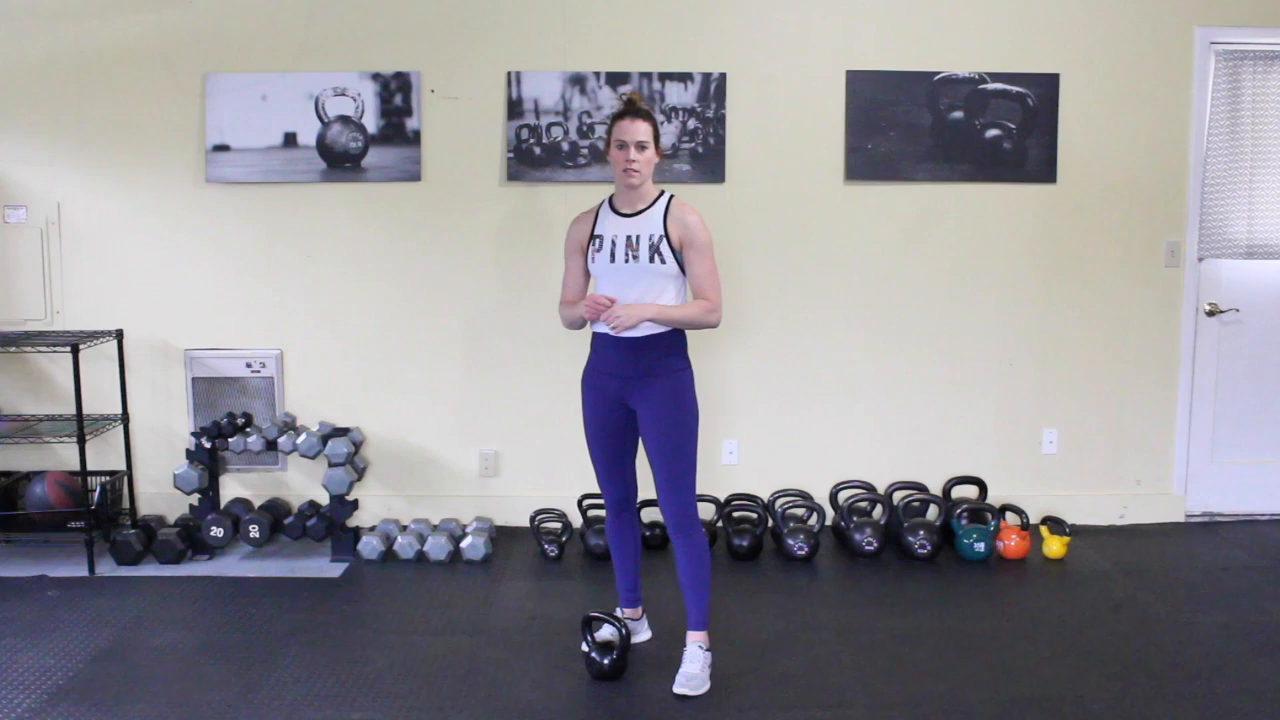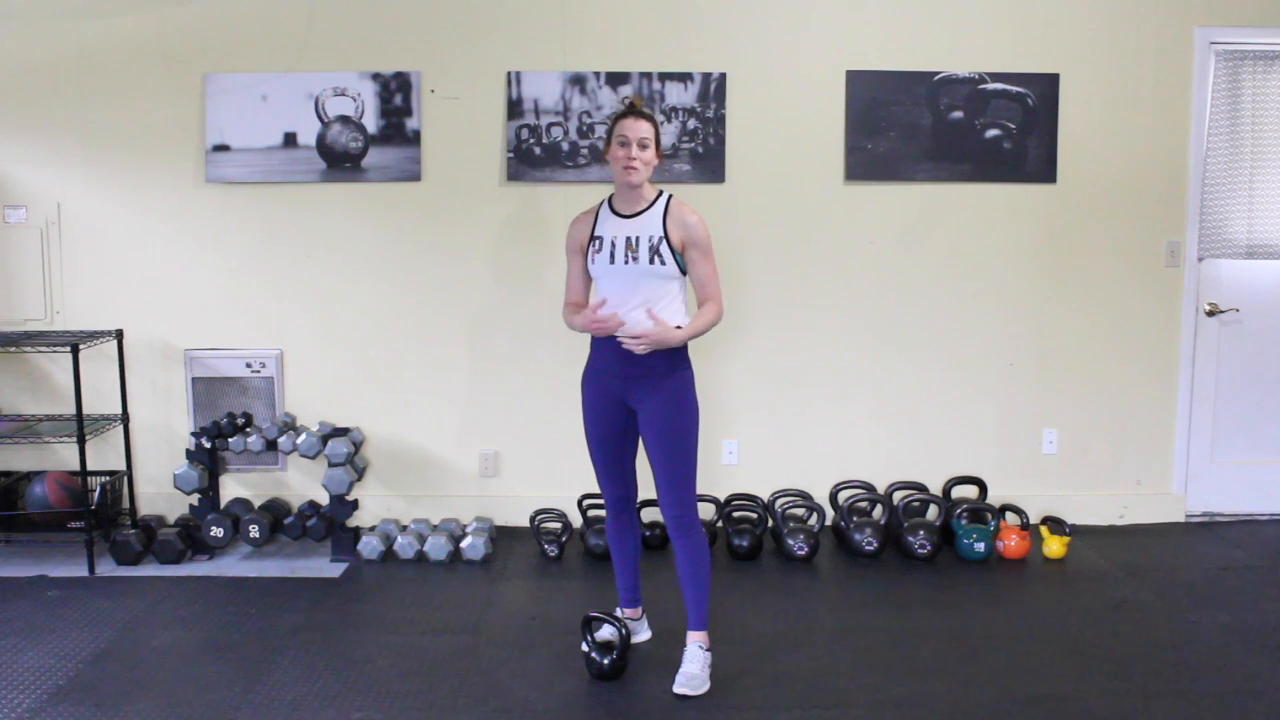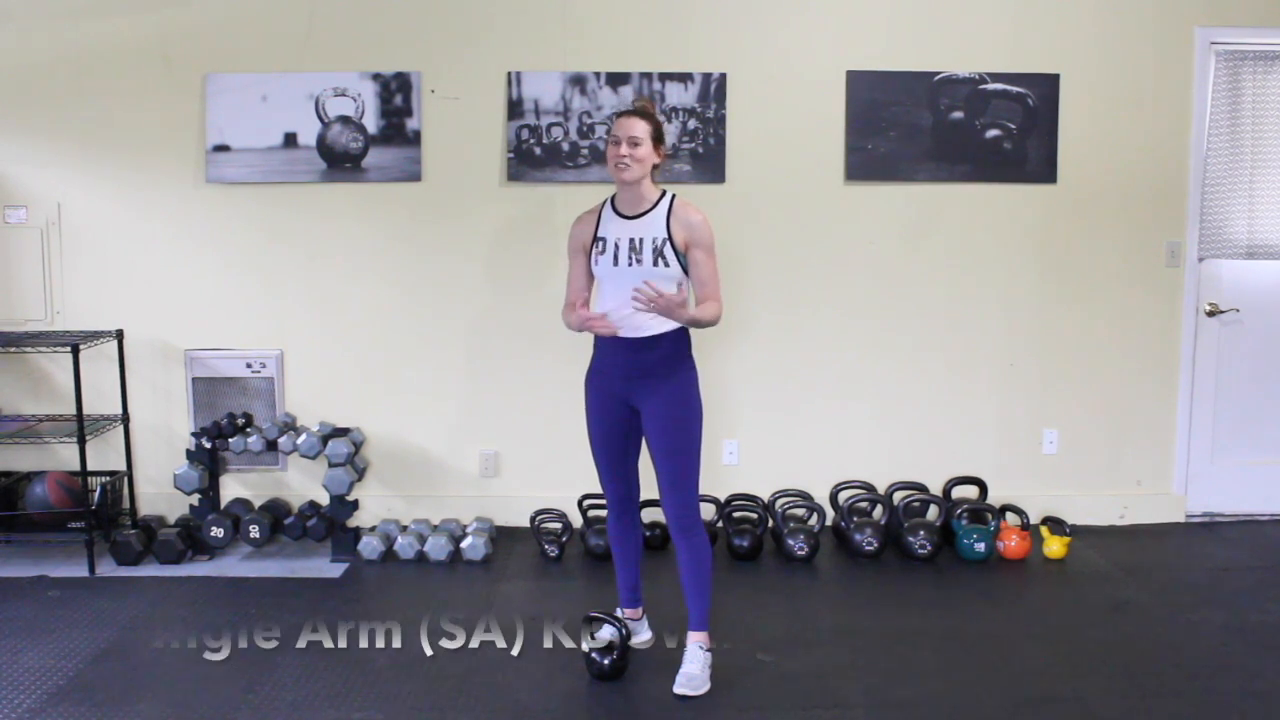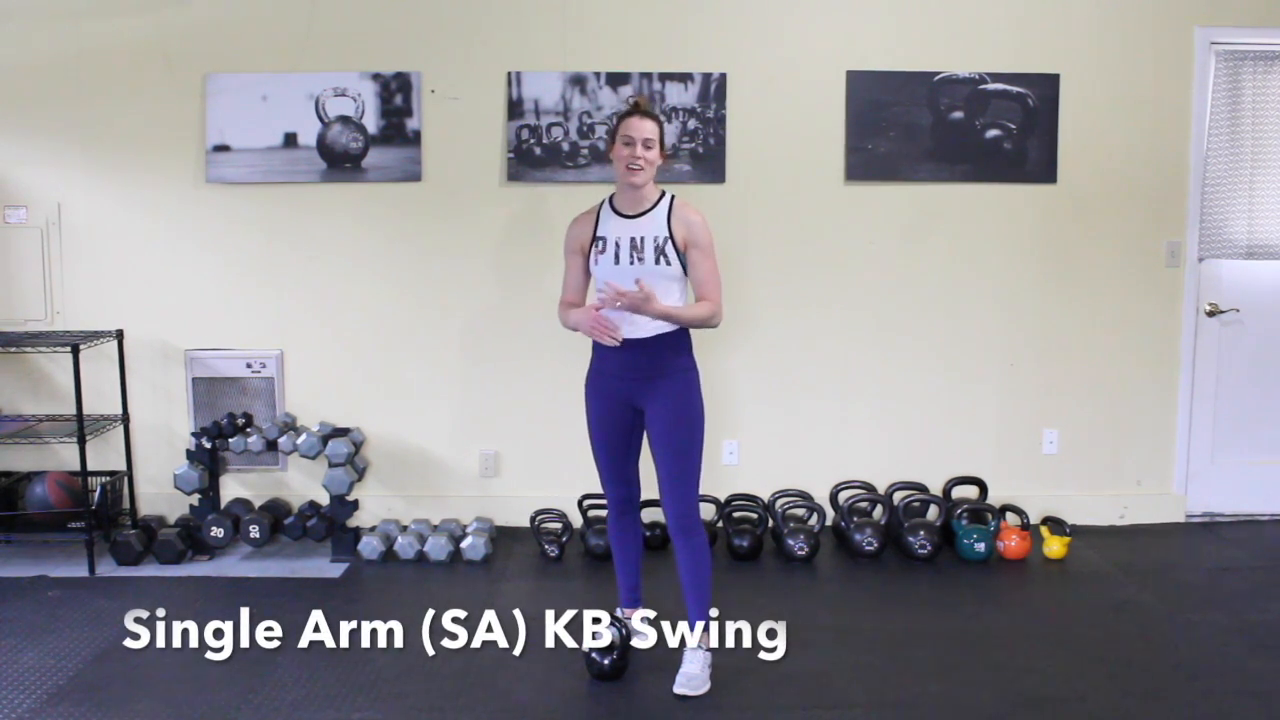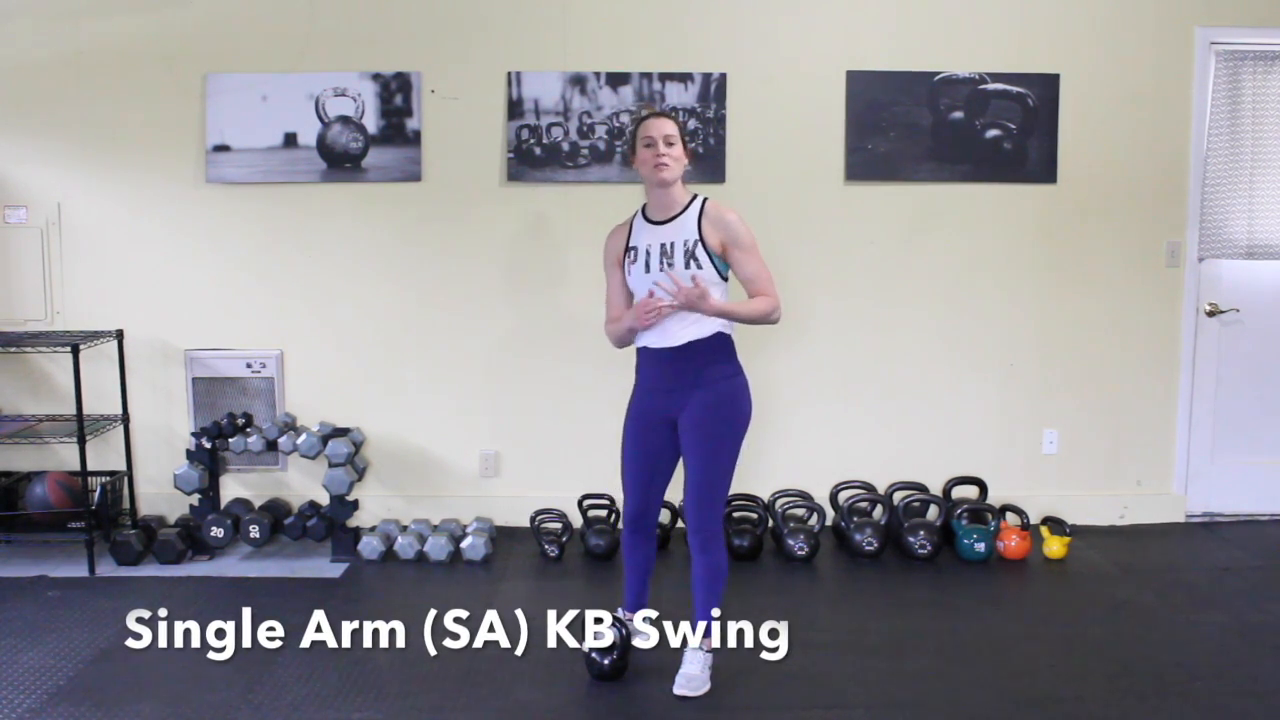
dt=1s
person 1, frame 1
left shoulder: (682, 219)
right shoulder: (586, 225)
left elbow: (711, 310)
right elbow: (567, 312)
left wrist: (646, 310)
right wrist: (586, 308)
left hip: (664, 372)
right hip: (604, 371)
left knee: (679, 509)
right knee: (617, 502)
left ankle: (698, 643)
right ankle: (631, 615)
person 1, frame 2
left shoulder: (682, 219)
right shoulder: (585, 225)
left elbow: (712, 304)
right elbow: (570, 306)
left wrist: (680, 333)
right wrist: (583, 321)
left hip: (664, 372)
right hip: (603, 371)
left knee: (679, 509)
right knee: (617, 501)
left ankle: (698, 643)
right ankle: (631, 615)
person 1, frame 3
left shoulder: (687, 219)
right shoulder: (588, 224)
left elbow: (714, 306)
right elbow: (571, 307)
left wrist: (682, 311)
right wrist: (580, 320)
left hip: (668, 370)
right hip: (607, 371)
left knee: (681, 510)
right knee: (619, 502)
left ankle: (698, 643)
right ankle: (632, 616)
person 1, frame 4
left shoulder: (686, 220)
right shoulder: (586, 226)
left elbow: (712, 310)
right elbow: (566, 306)
left wrist: (657, 309)
right wrist: (579, 319)
left hip: (671, 374)
right hip: (608, 376)
left knee: (682, 511)
right knee: (620, 502)
left ankle: (699, 642)
right ankle: (629, 614)
person 1, frame 5
left shoulder: (719, 220)
right shoulder: (621, 238)
left elbow: (770, 307)
right elbow: (615, 334)
left wrist: (708, 304)
right wrist: (633, 320)
left hip: (714, 382)
right hip: (651, 386)
left knee: (702, 521)
right knee: (637, 513)
left ankle: (701, 647)
right ankle: (630, 619)
